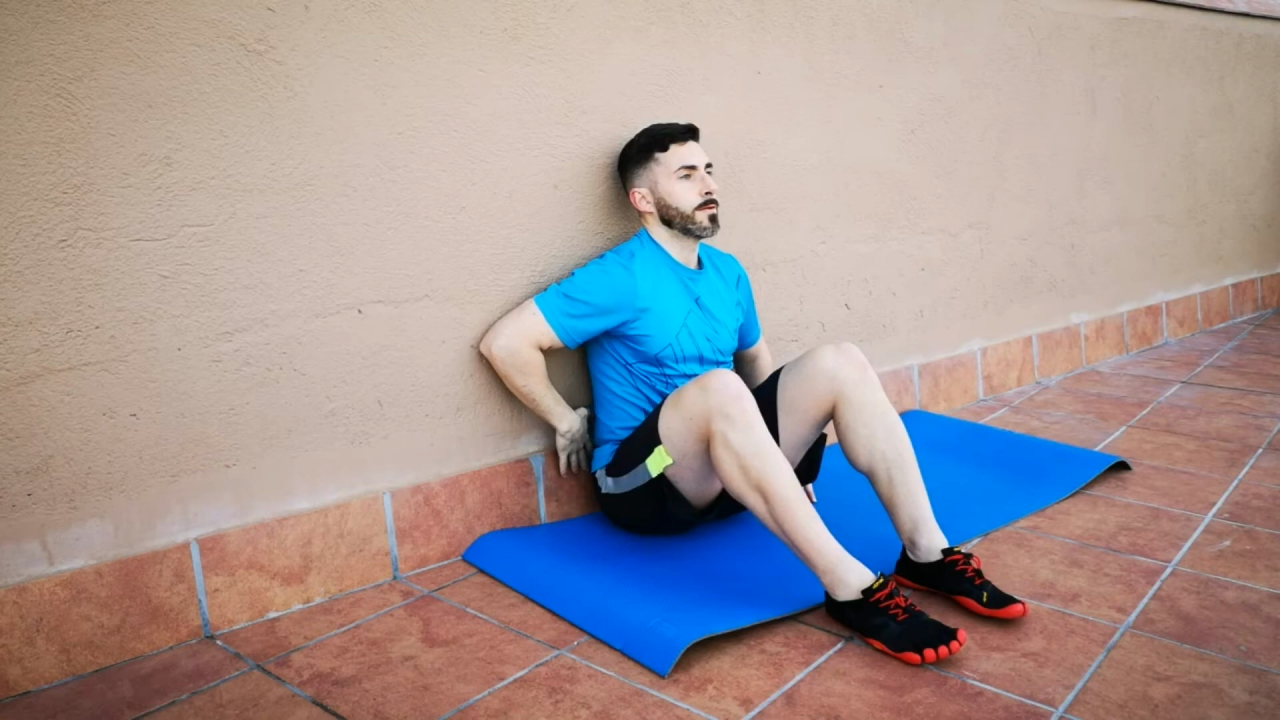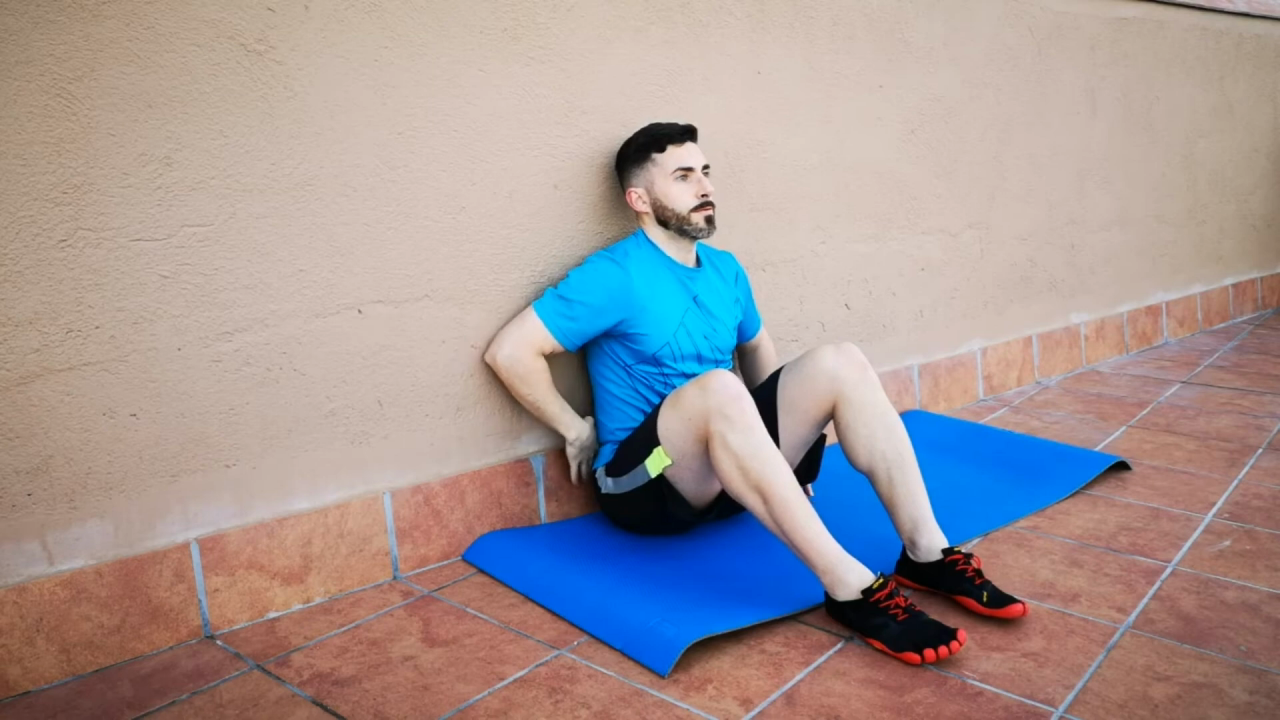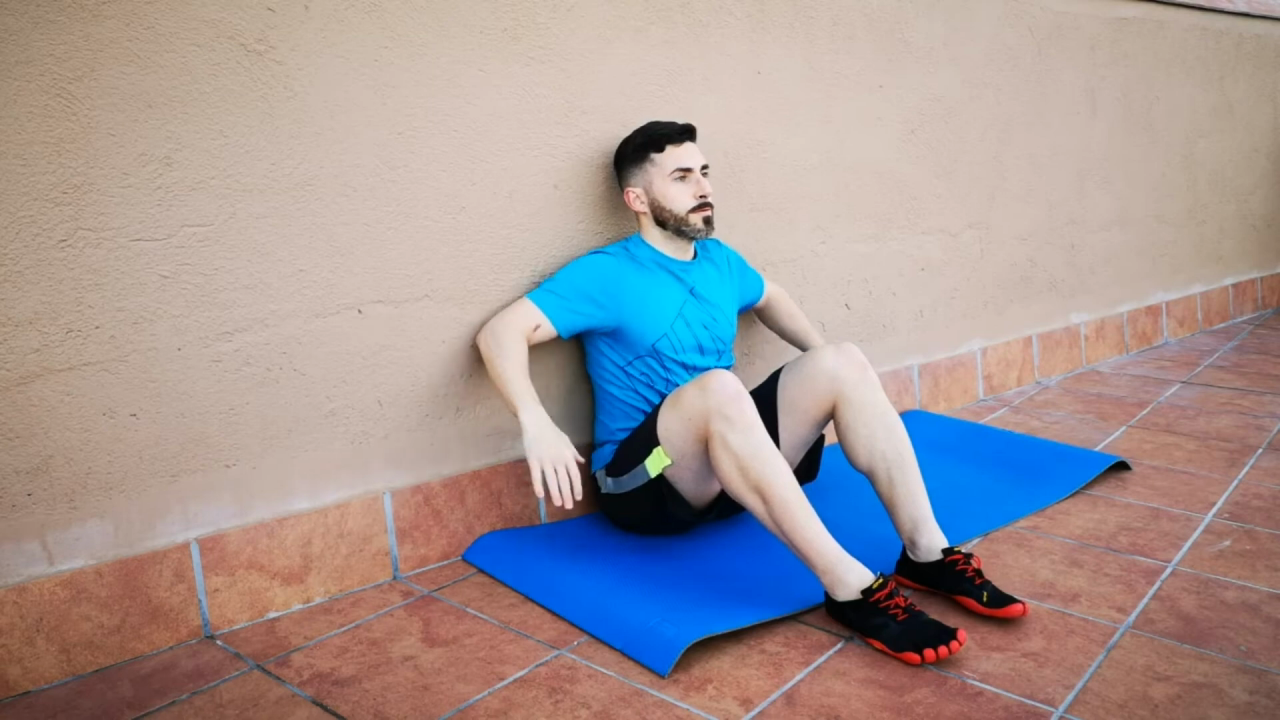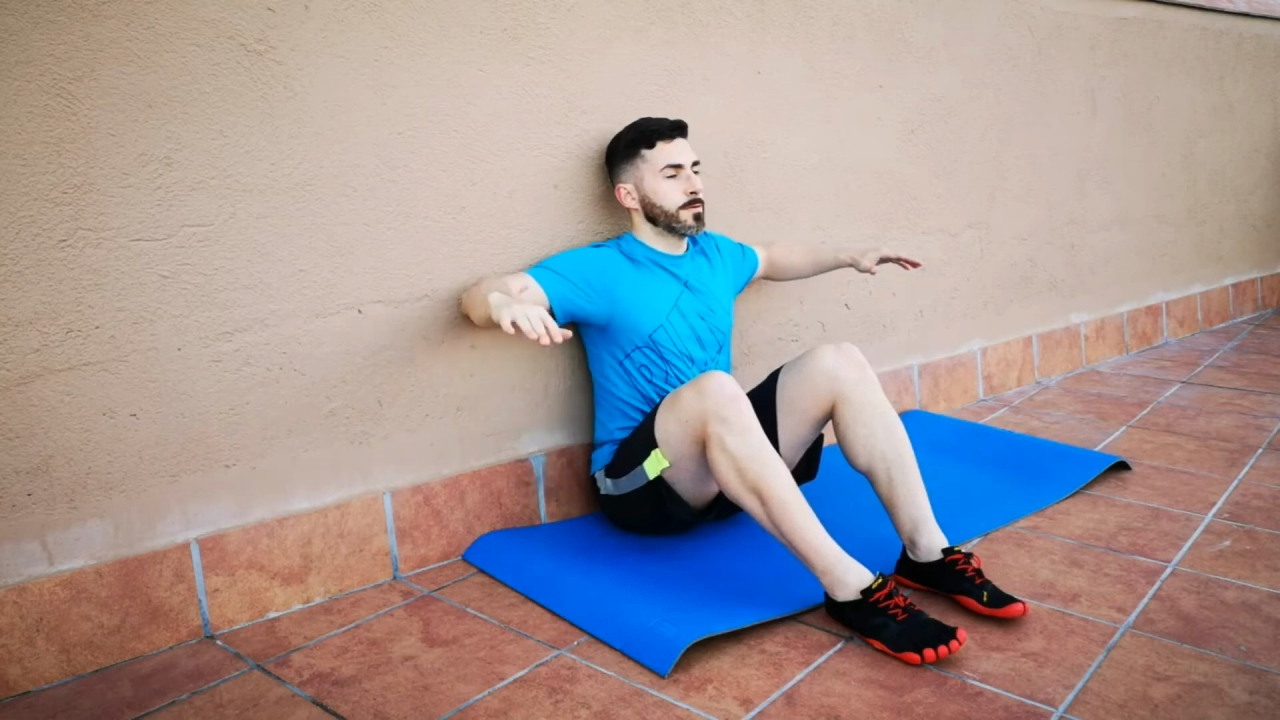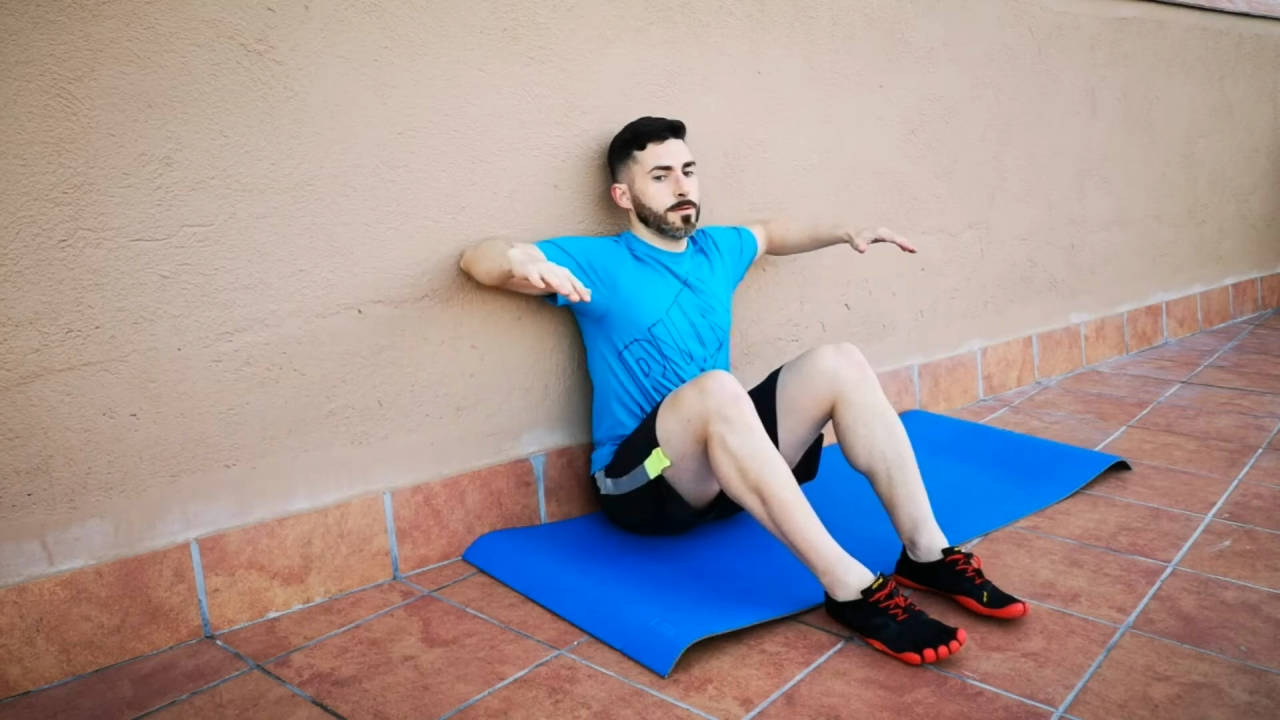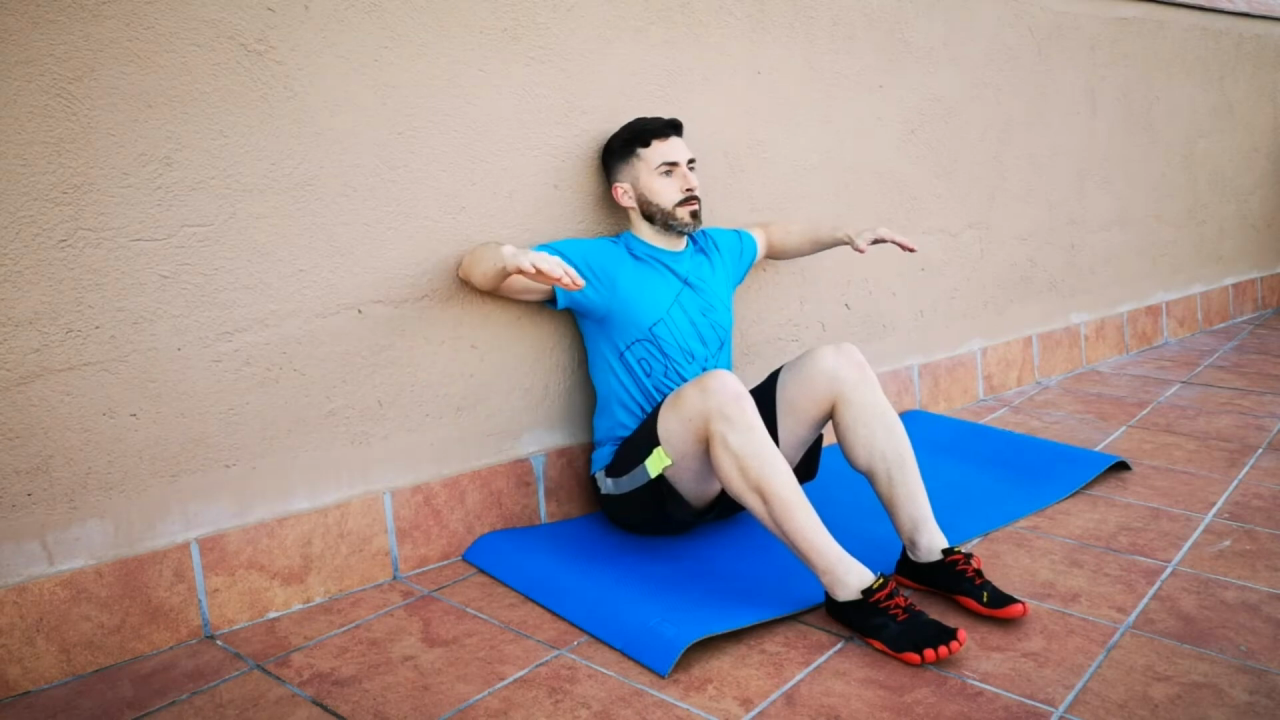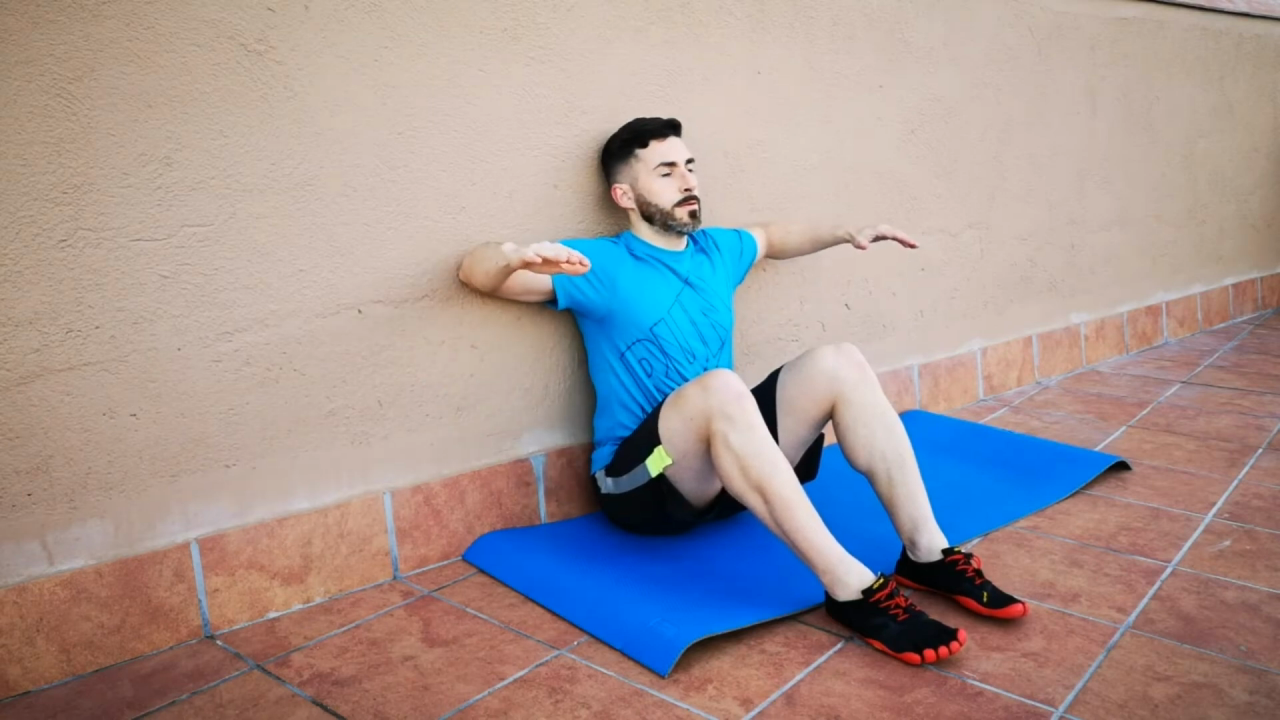
dt=0.4s
person 1, frame 1
left shoulder: (727, 271)
right shoulder: (618, 278)
left elbow: (756, 361)
right elbow: (503, 342)
left wrist: (784, 452)
right wrist: (567, 421)
left hip: (730, 470)
right hip: (642, 483)
left knee: (839, 362)
right knee: (718, 386)
left ankle: (926, 552)
right ankle: (851, 587)
person 1, frame 2
left shoulder: (725, 269)
right shoulder: (614, 276)
left elbow: (756, 350)
right elbow: (508, 352)
left wrist: (789, 439)
right wrist: (576, 430)
left hip: (732, 465)
right hip: (641, 482)
left knee: (838, 362)
right knee: (717, 388)
left ankle: (926, 552)
right ankle: (851, 587)
person 1, frame 3
left shoulder: (721, 261)
right shoulder: (607, 275)
left elbow: (768, 297)
right elbow: (499, 332)
left wrist: (819, 353)
right wrist: (537, 423)
left hip: (732, 465)
right hip: (642, 482)
left knee: (841, 361)
right knee: (717, 386)
left ankle: (926, 552)
right ankle: (851, 587)
person 1, frame 4
left shoulder: (715, 254)
right shoulder: (599, 271)
left elbow: (771, 258)
right elbow: (477, 297)
left wrist: (848, 257)
right wrist: (503, 301)
left hip: (729, 461)
right hip: (640, 483)
left knee: (839, 362)
right knee: (715, 389)
left ankle: (926, 552)
right ankle: (850, 588)
person 1, frame 5
left shoulder: (716, 249)
right shoulder: (600, 261)
left elbow: (771, 233)
right elbow: (475, 259)
left wrist: (843, 235)
right wrist: (521, 259)
left hip: (728, 462)
right hip: (641, 483)
left knee: (838, 363)
right knee: (717, 389)
left ankle: (926, 552)
right ankle: (850, 587)
person 1, frame 6
left shoulder: (716, 250)
right shoulder: (601, 264)
left elbow: (771, 237)
right elbow: (472, 269)
left wrist: (843, 237)
right wrist: (512, 259)
left hip: (732, 463)
right hip: (641, 483)
left knee: (839, 363)
right knee: (718, 388)
left ankle: (926, 552)
right ankle: (851, 588)
person 1, frame 7
left shoulder: (717, 250)
right shoulder: (602, 266)
left elbow: (771, 237)
right elbow: (473, 272)
left wrist: (844, 235)
right wrist: (514, 254)
left hip: (730, 465)
right hip: (642, 483)
left knee: (839, 363)
right knee: (720, 387)
left ankle: (926, 552)
right ankle: (851, 587)
